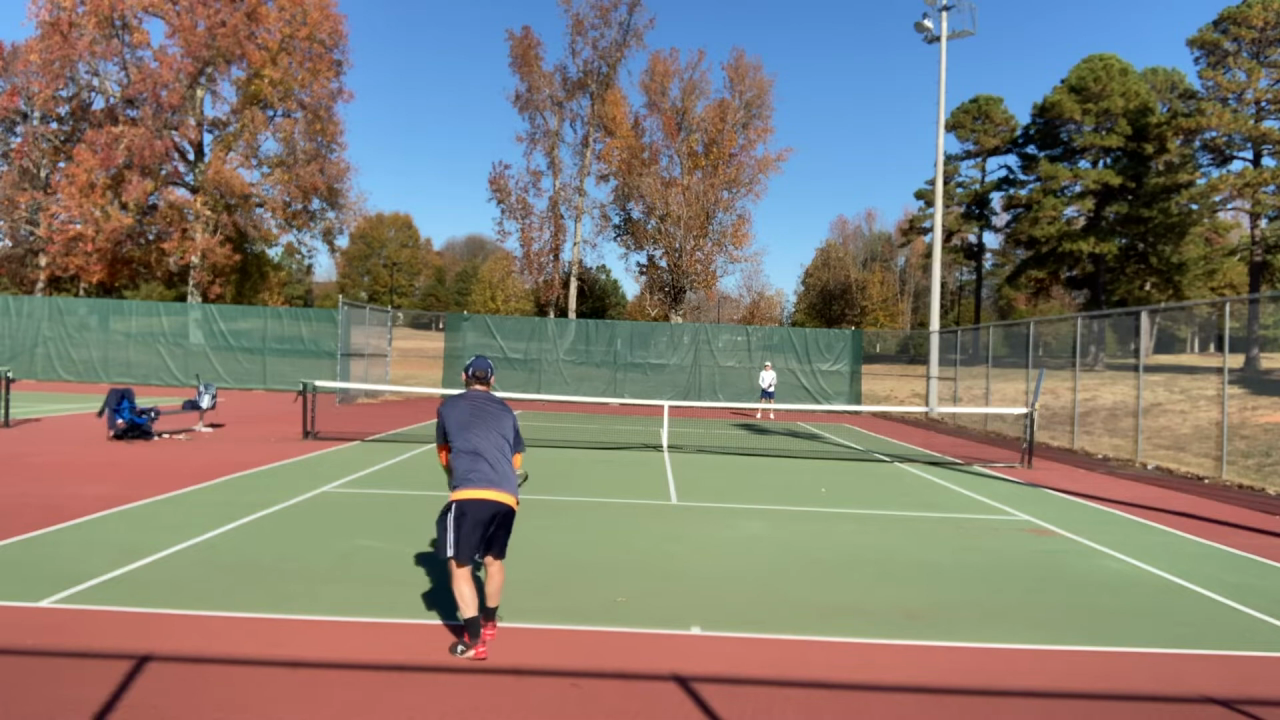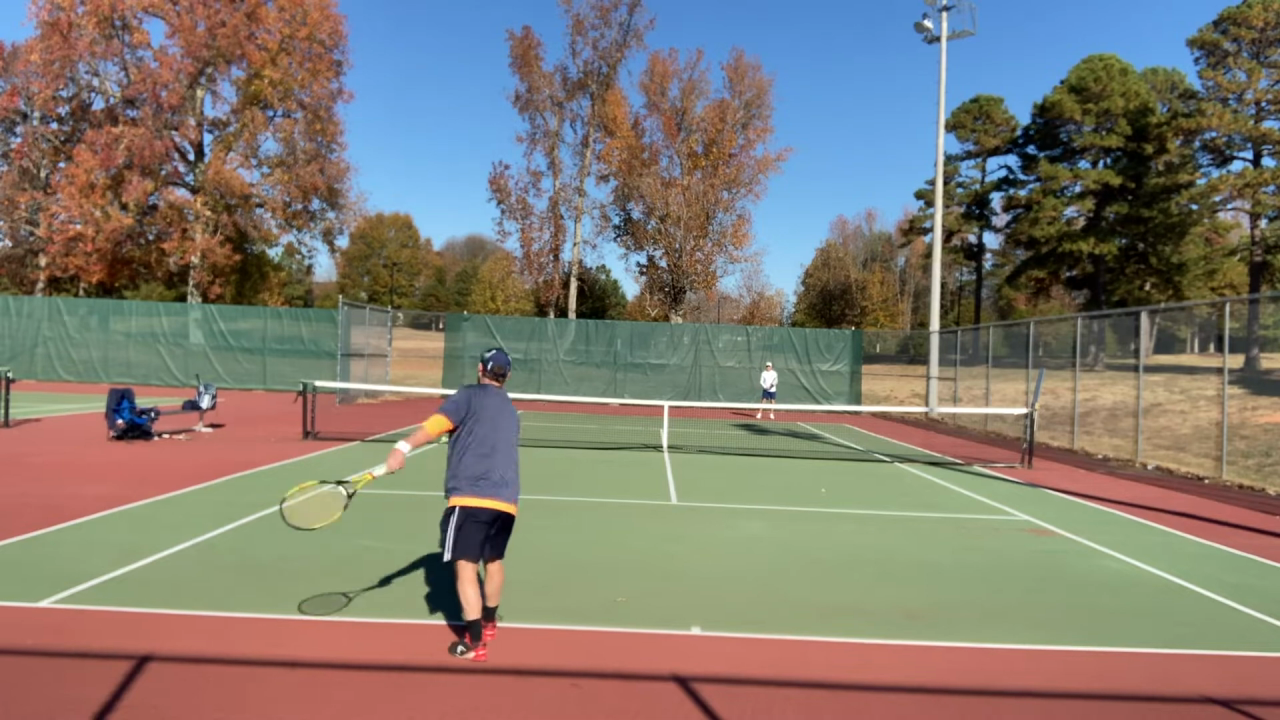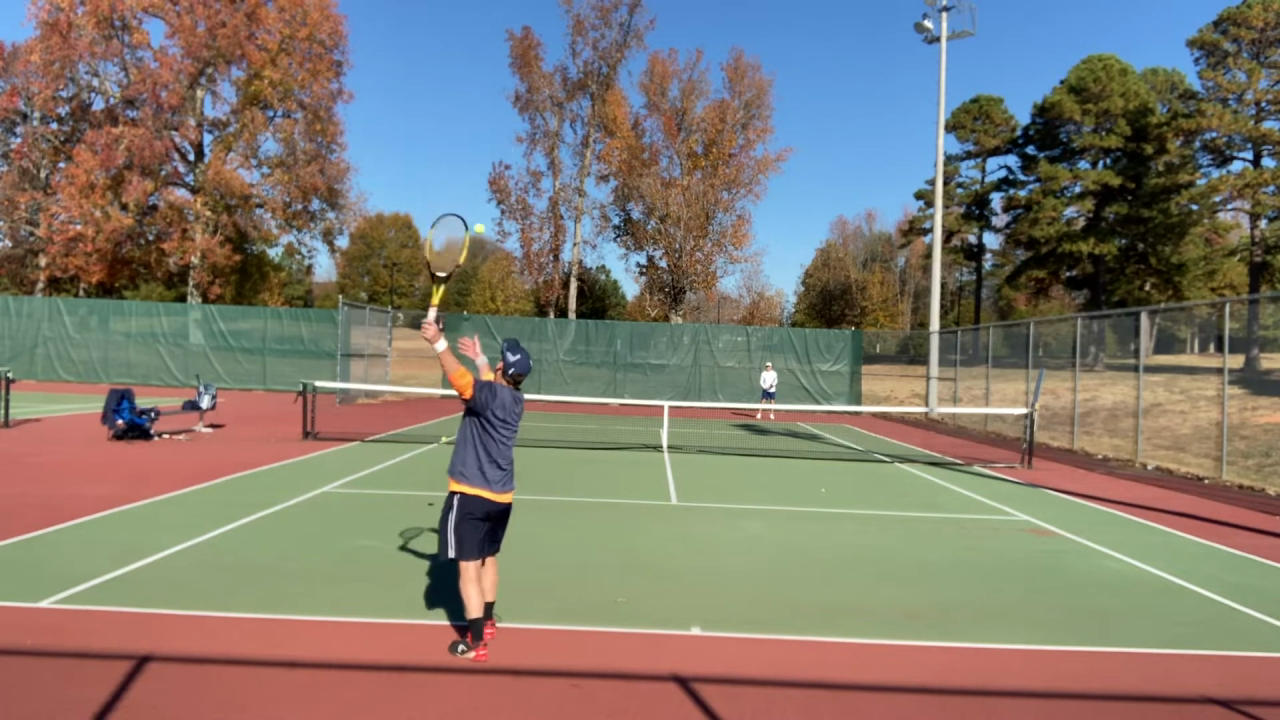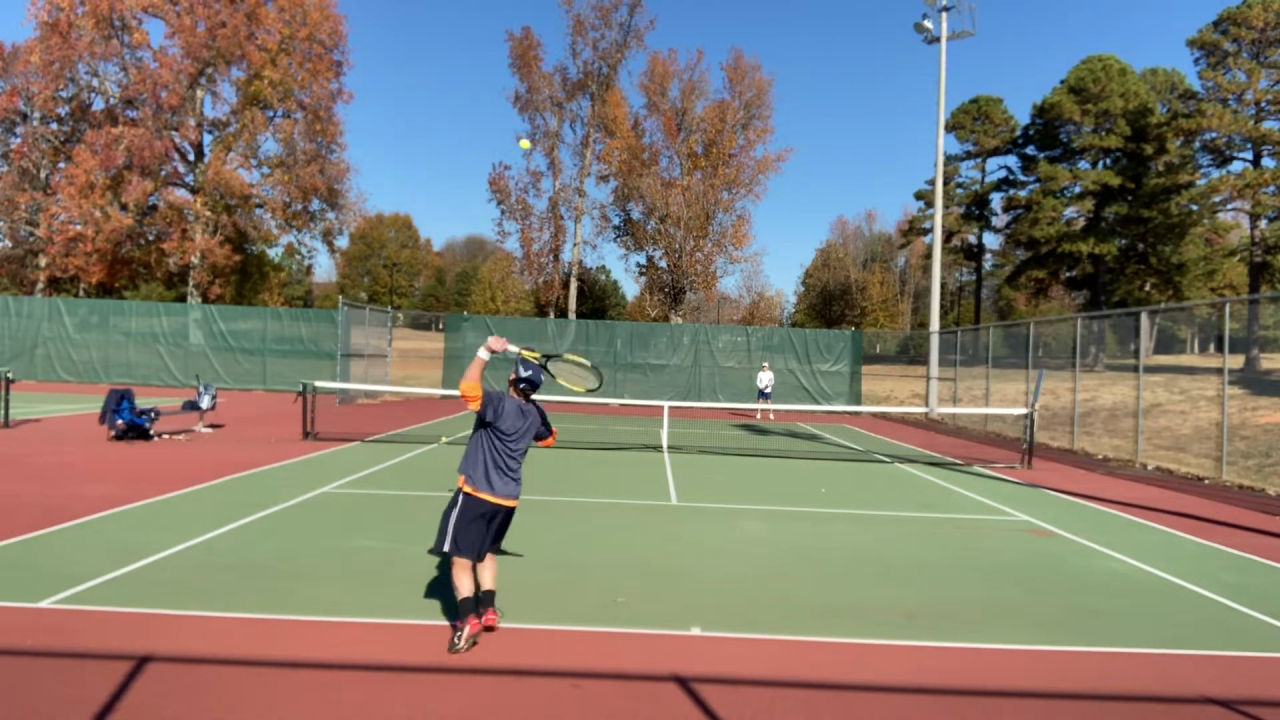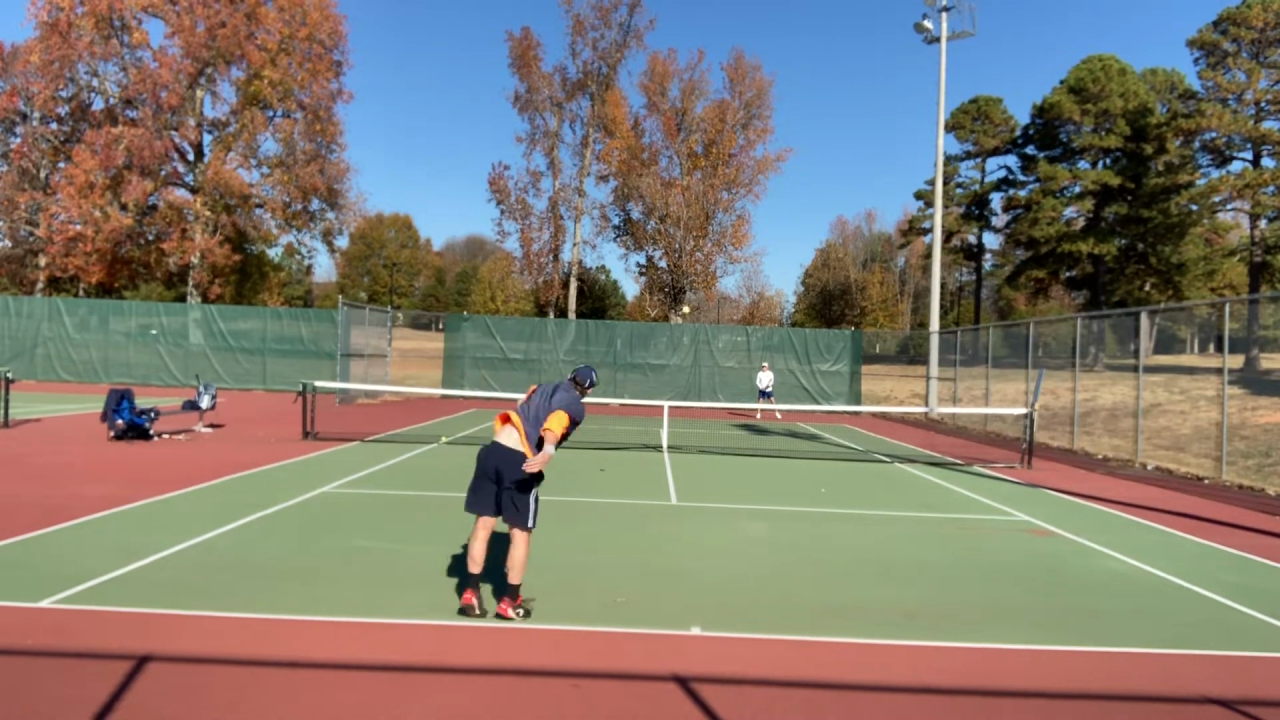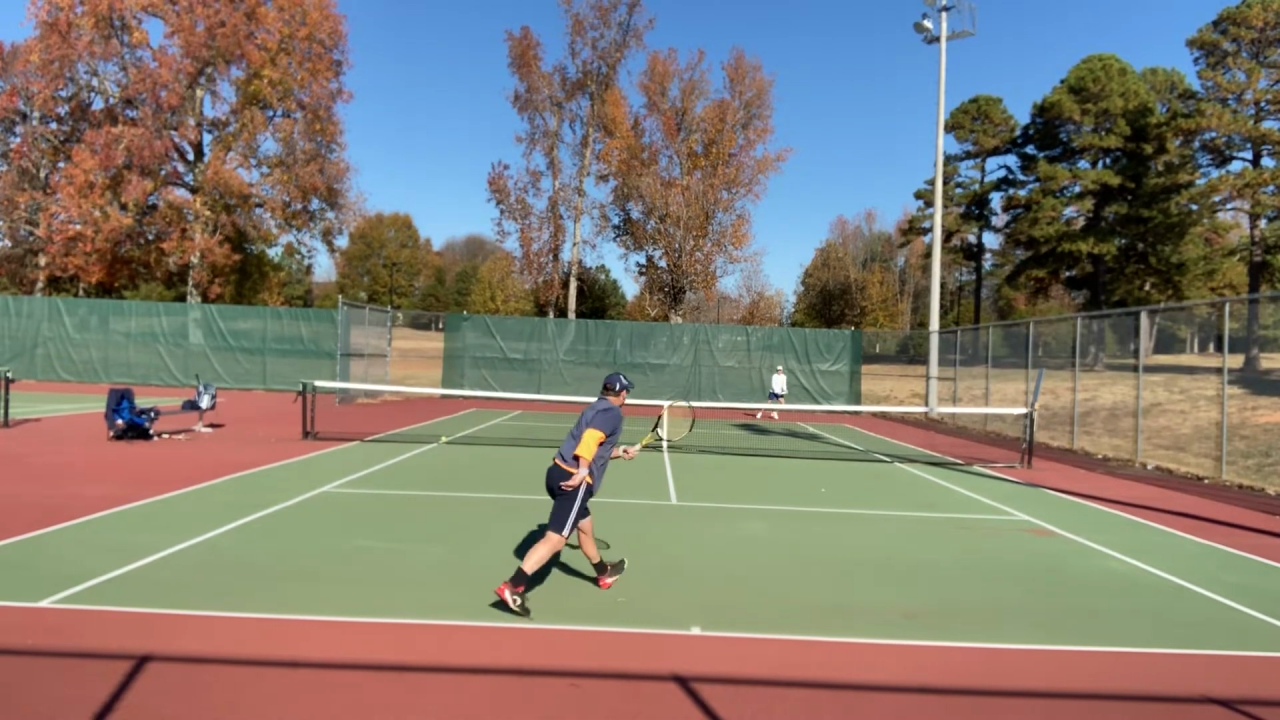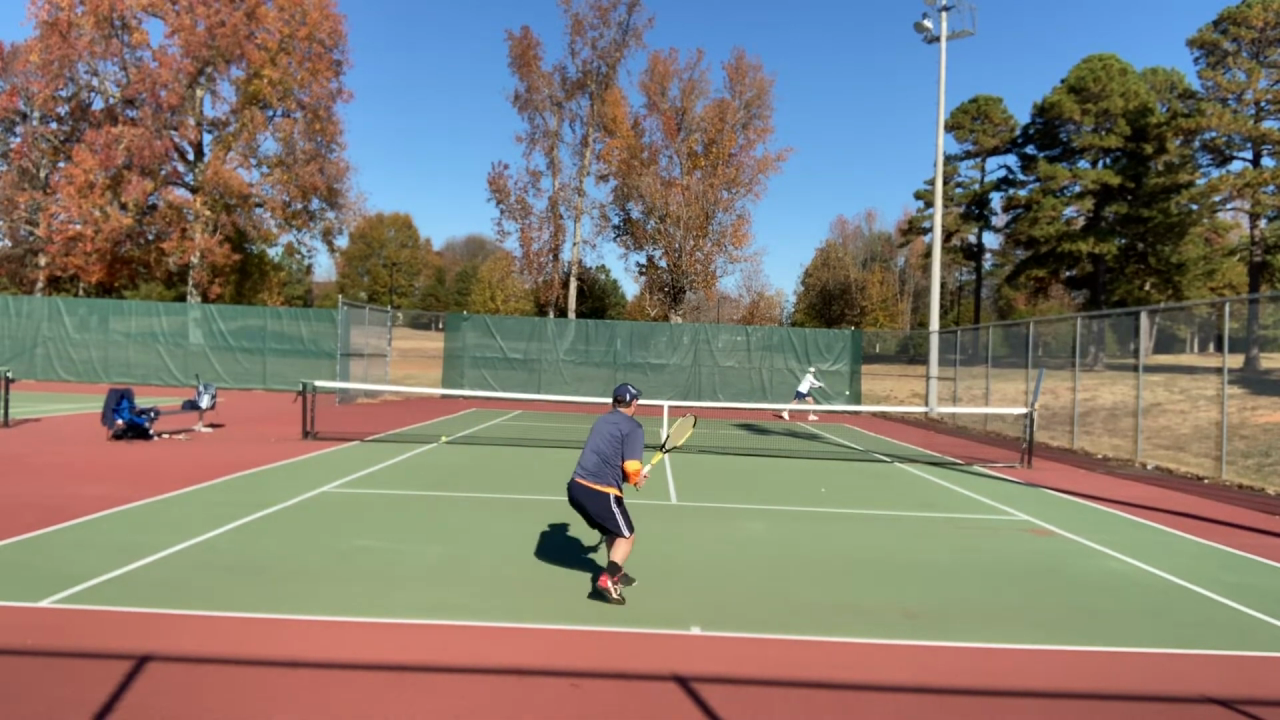
dt=0.4s
person 1, frame 1
left shoulder: (447, 407)
right shoulder: (505, 411)
left elbow: (444, 454)
left hip: (469, 496)
right hip: (506, 497)
left knee: (459, 567)
right knee: (494, 560)
left ankle: (474, 639)
right ankle: (489, 622)
person 1, frame 2
left shoulder: (470, 395)
right shoulder: (510, 409)
left elbow: (439, 422)
left wrist: (403, 448)
left hip: (470, 499)
right hip: (506, 501)
left knee: (465, 567)
right knee: (494, 561)
left ankle: (476, 641)
right ankle: (488, 622)
person 1, frame 3
left shoulder: (491, 396)
right shoulder: (515, 399)
left elbow: (461, 379)
left wrist: (438, 341)
right wrist: (480, 357)
left hip: (471, 494)
right hip: (500, 496)
left knee: (468, 567)
right knee: (487, 559)
left ankle: (476, 641)
right ankle: (486, 622)
person 1, frame 4
left shoulder: (500, 406)
right shoulder: (536, 413)
left elbow: (469, 390)
right elbow: (549, 437)
left wrist: (486, 351)
left hip: (476, 494)
right hip: (507, 497)
left knee: (460, 562)
right knee: (486, 554)
left ankle: (468, 617)
right ankle: (488, 609)
person 1, frame 5
left shoulder: (551, 388)
right shoulder: (577, 406)
right elbow: (557, 422)
right wrist: (548, 450)
left hip: (494, 450)
right hip: (522, 463)
left knee: (483, 525)
right knee: (520, 533)
left ankle: (470, 593)
right ankle: (510, 601)
person 1, frame 6
left shoulder: (594, 408)
right shoulder: (613, 414)
right elbow: (591, 438)
left wrist: (622, 451)
right wrist: (582, 472)
left hip: (559, 472)
right hip: (573, 480)
left knee: (586, 526)
right knee: (555, 539)
left ankle: (604, 573)
right ankle: (513, 587)
person 1, frame 7
left shoulder: (602, 421)
right shoulder: (633, 427)
right elbow: (631, 467)
left wrist: (634, 476)
right wrist: (636, 479)
left hip: (577, 487)
right hip: (600, 493)
left knee: (613, 530)
right knee: (626, 536)
left ankle: (615, 575)
right ankle: (607, 580)
